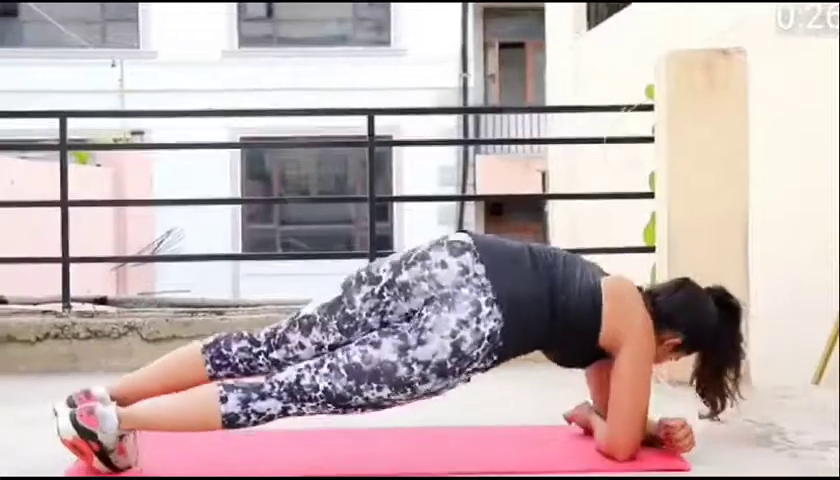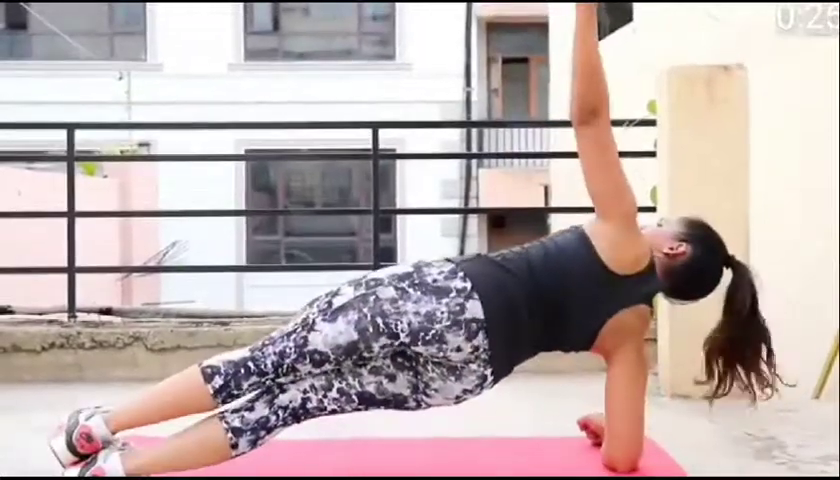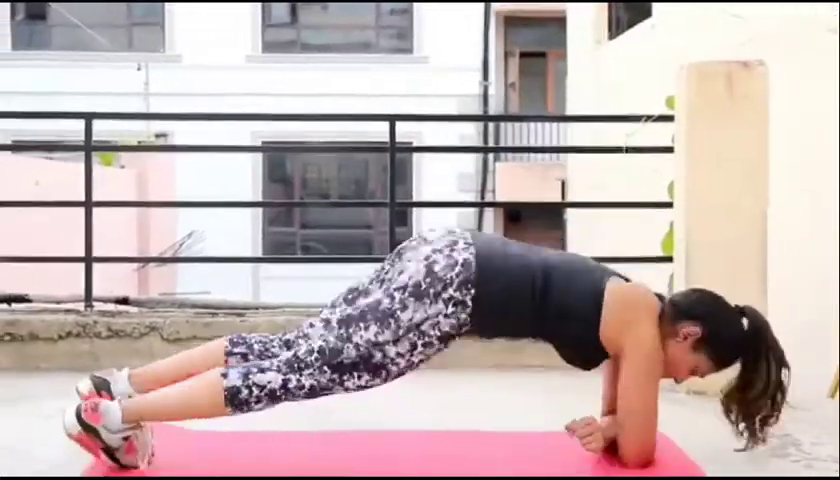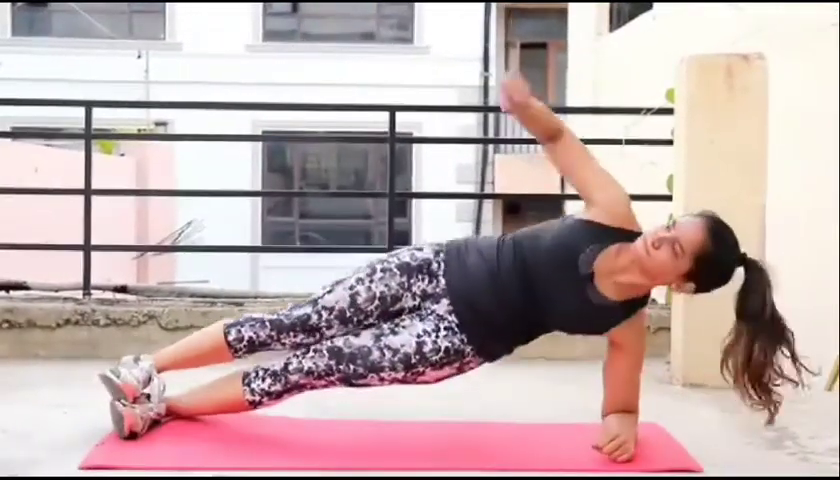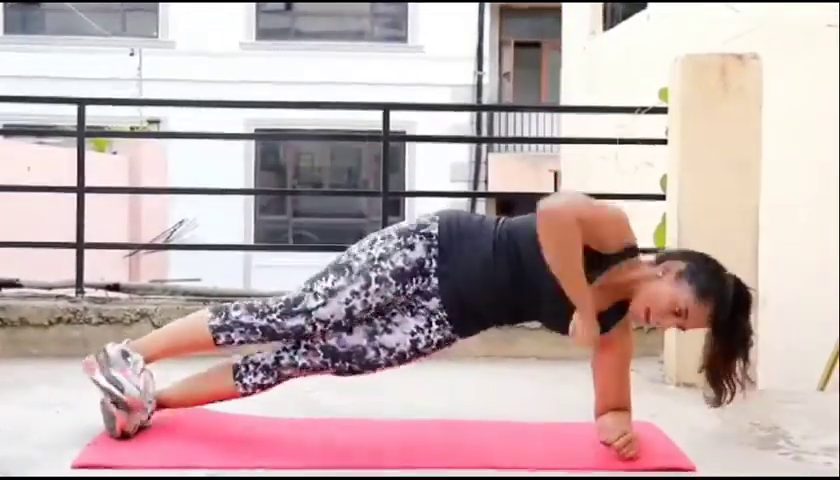
dt=1s
person 1, frame 1
left shoulder: (616, 291)
right shoulder: (640, 331)
left elbow: (602, 394)
right wrist: (593, 418)
left hip: (445, 258)
right hip: (467, 319)
left knee: (269, 351)
right knee: (300, 390)
left ankle: (104, 396)
right ankle: (112, 421)
person 1, frame 2
left shoulder: (620, 230)
right shoulder: (629, 333)
left elbow: (589, 116)
left hip: (438, 298)
right hip: (463, 365)
left knee: (261, 368)
right knee: (284, 406)
person 1, frame 3
left shoulder: (630, 311)
right shoulder: (644, 322)
left elbow: (618, 418)
right elbow: (636, 450)
left wrist: (609, 423)
right wrist: (620, 427)
left hip: (450, 260)
right hip: (453, 278)
left knee: (296, 350)
right knee: (301, 372)
left ankle: (126, 381)
right ankle: (119, 410)
person 1, frame 4
left shoulder: (630, 319)
right shoulder: (616, 215)
left elbow: (621, 402)
right elbow: (557, 136)
left wrist: (622, 426)
right wrist: (526, 102)
left hip: (461, 337)
right hip: (440, 268)
left knee: (315, 367)
right knee: (294, 323)
left ankle: (161, 404)
right ankle: (146, 368)
person 1, frame 5
left shoulder: (615, 319)
right shoulder: (612, 233)
left elbow: (611, 406)
right elbow: (549, 211)
left wrist: (619, 428)
right wrist: (581, 302)
left hip: (445, 318)
right hip: (429, 249)
left knee: (308, 353)
right knee: (288, 315)
left ankle: (147, 395)
right ankle: (131, 356)
